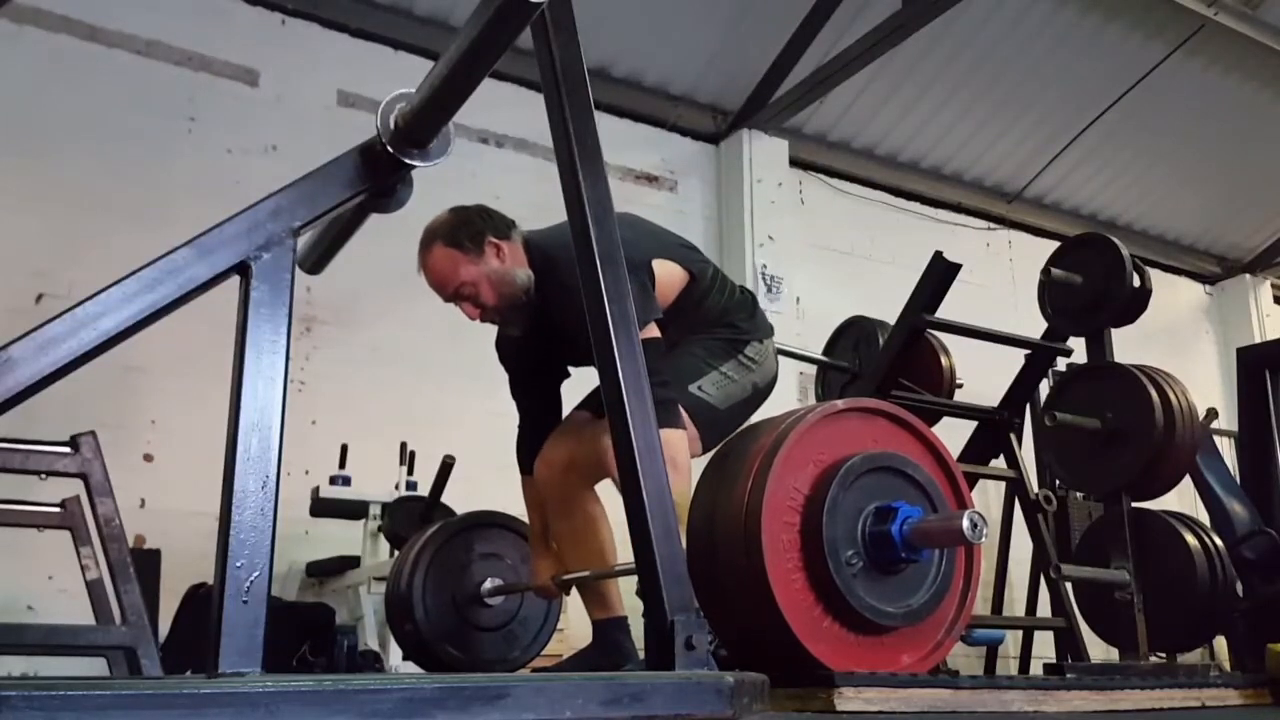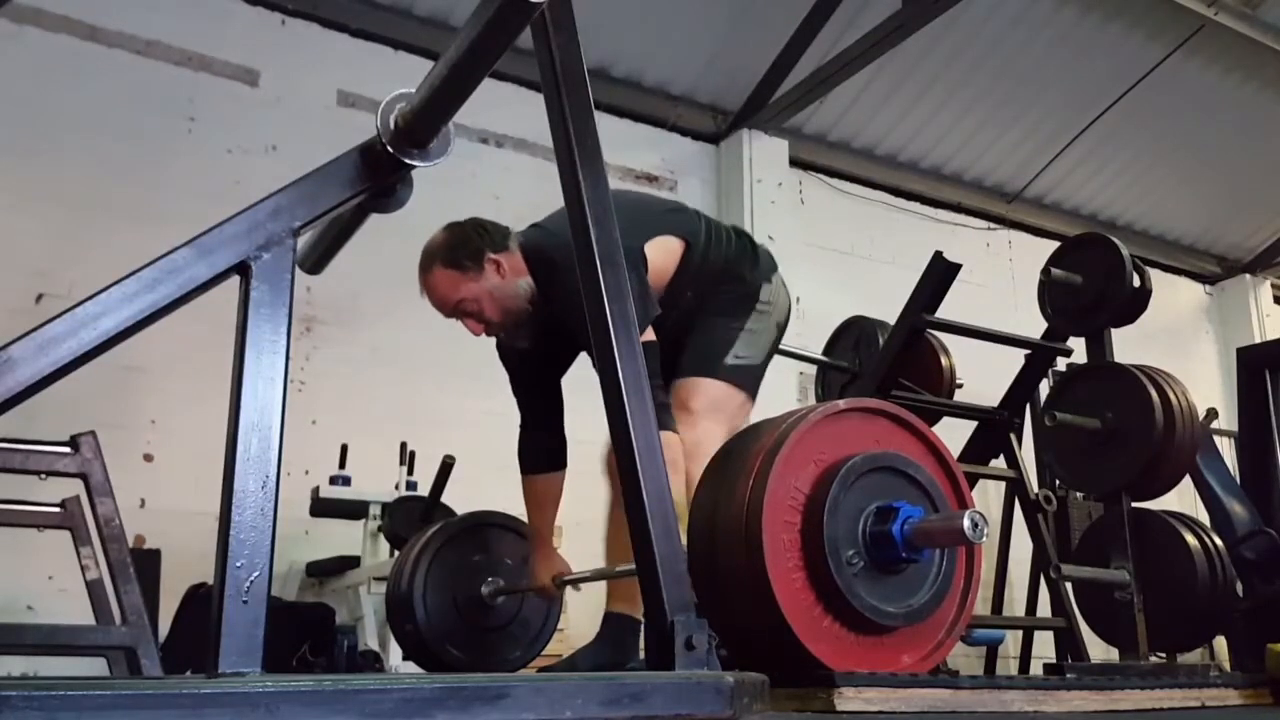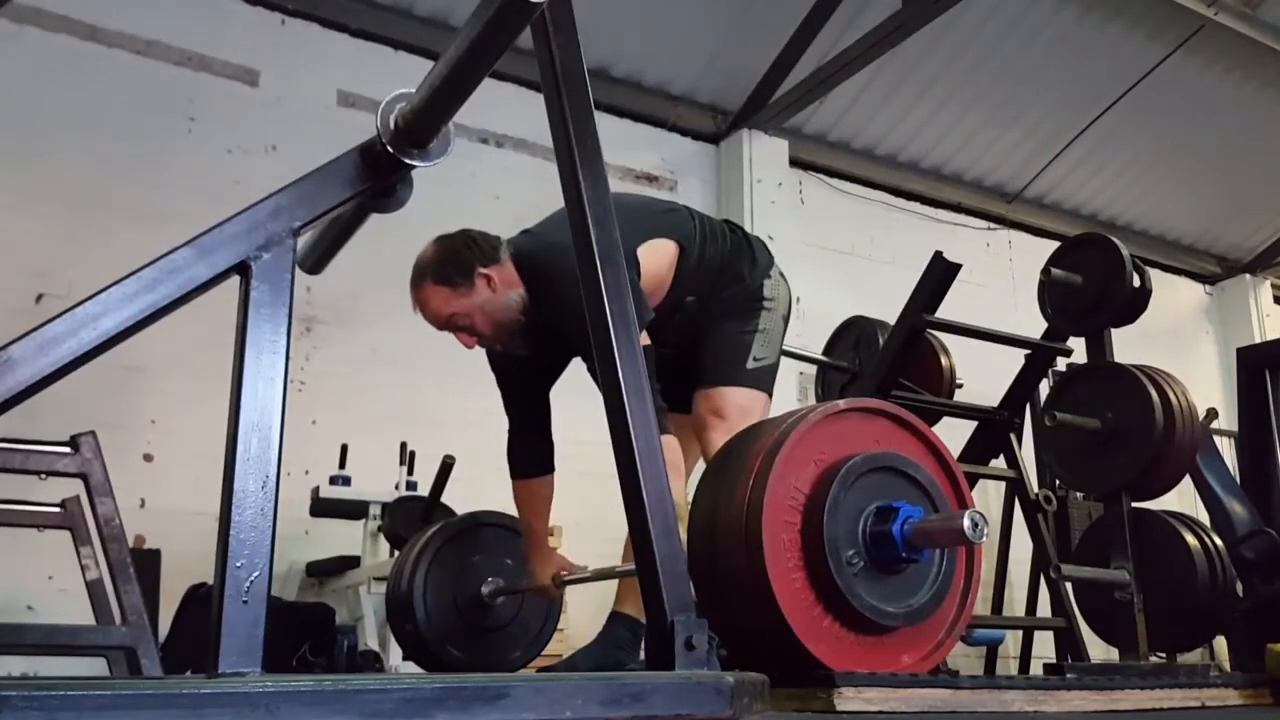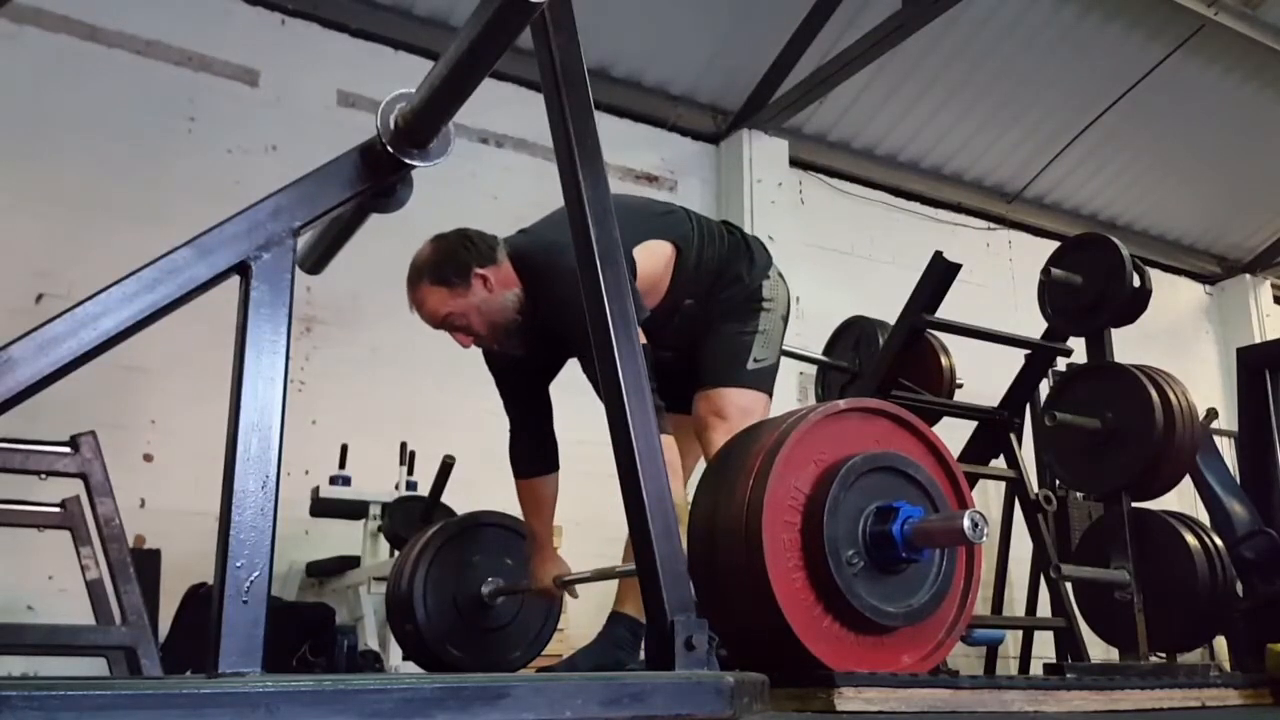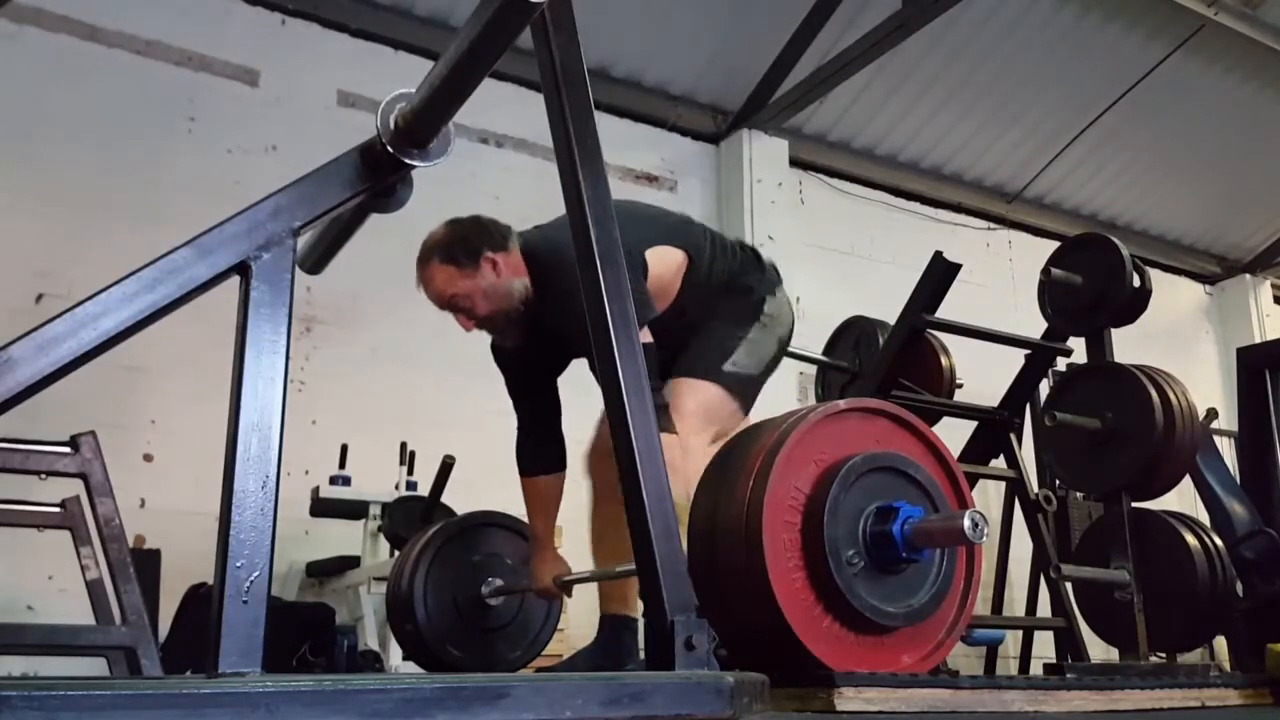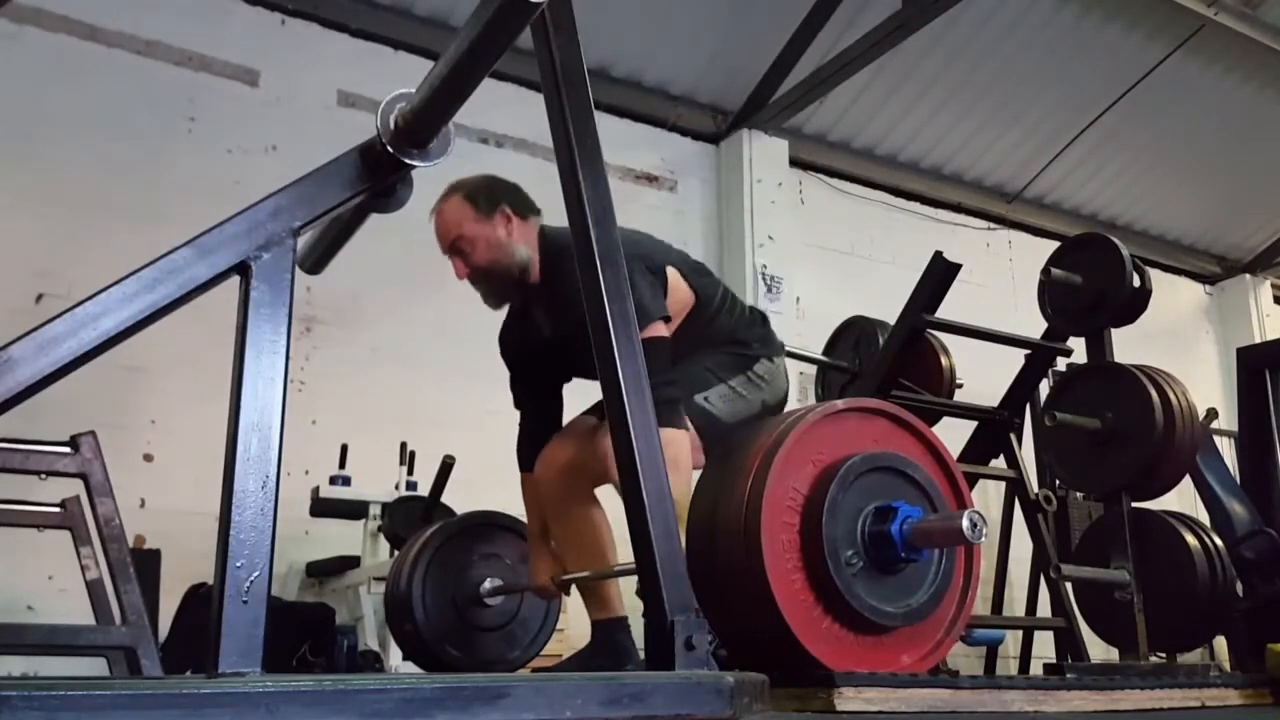
dt=0.3s
person 1, frame 1
left shoulder: (585, 269)
right shoulder: (519, 328)
left elbow: (653, 399)
right elbow: (536, 433)
right wrist: (542, 550)
left hip: (731, 344)
right hip: (657, 357)
right knee: (557, 465)
right ankle: (611, 642)
person 1, frame 2
left shoulder: (580, 268)
right shoulder: (521, 328)
left elbow: (649, 399)
right elbow: (541, 433)
right wrist: (542, 548)
left hip: (740, 293)
right hip: (675, 316)
left knee: (690, 438)
right ankle: (619, 638)
person 1, frame 3
left shoulder: (573, 276)
right shoulder: (513, 329)
right elbow: (529, 439)
right wrist: (538, 551)
left hip: (740, 294)
right hip: (676, 323)
left knee: (726, 447)
right ankle: (620, 639)
person 1, frame 4
left shoulder: (571, 277)
right shoulder: (509, 330)
right elbow: (531, 438)
right wrist: (541, 551)
left hip: (738, 293)
right hip: (674, 322)
left knee: (727, 447)
right ankle: (620, 640)
person 1, frame 5
left shoulder: (579, 271)
right shoulder: (517, 333)
left elbow: (645, 401)
right elbow: (538, 437)
right wrist: (542, 550)
left hip: (745, 306)
right hip: (679, 329)
left knee: (678, 438)
right knee: (608, 460)
right ankle: (617, 640)
person 1, frame 6
right shoulder: (525, 328)
left elbow: (658, 401)
right elbow: (537, 432)
right wrist: (539, 548)
left hip: (742, 365)
right hip: (683, 369)
right knee: (558, 467)
right ankle: (612, 641)
